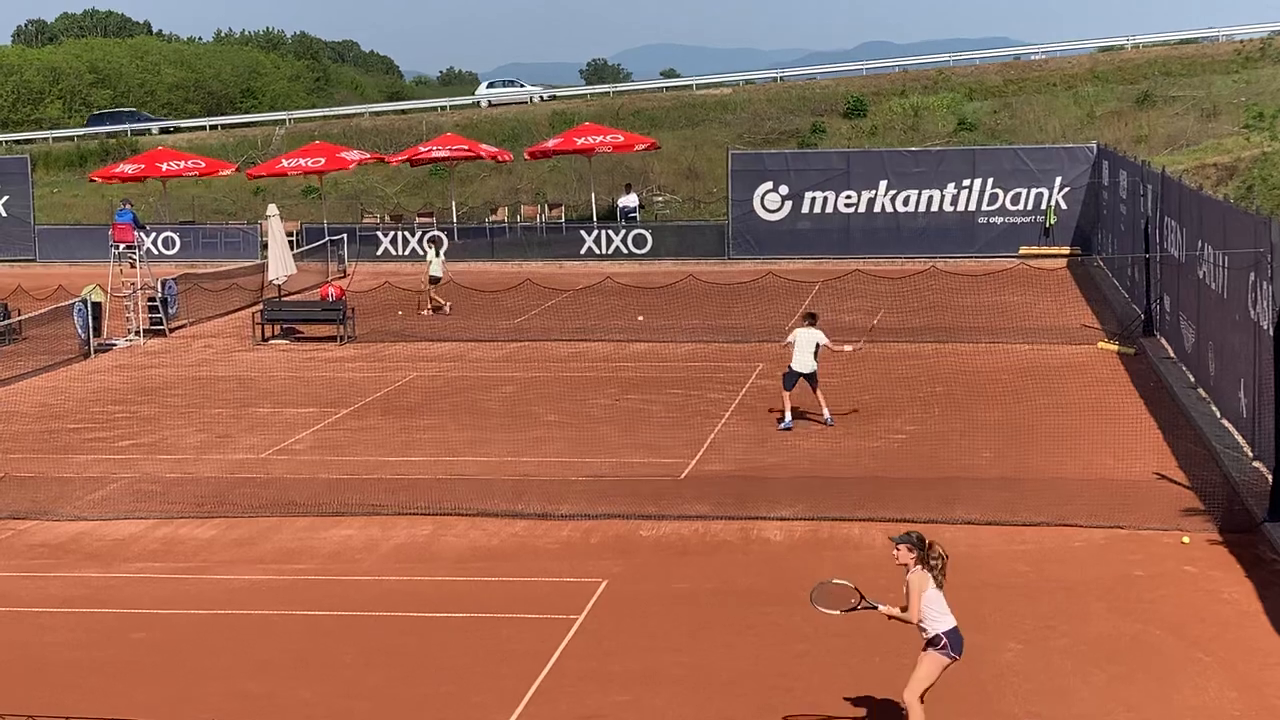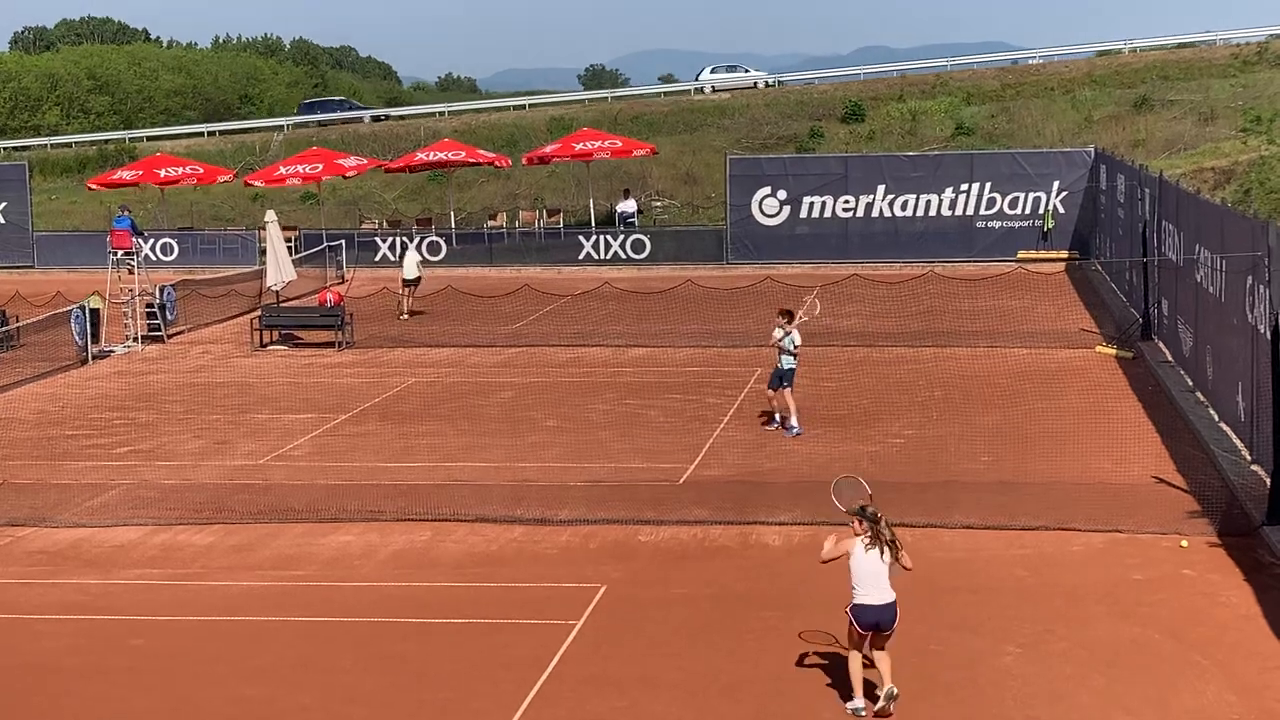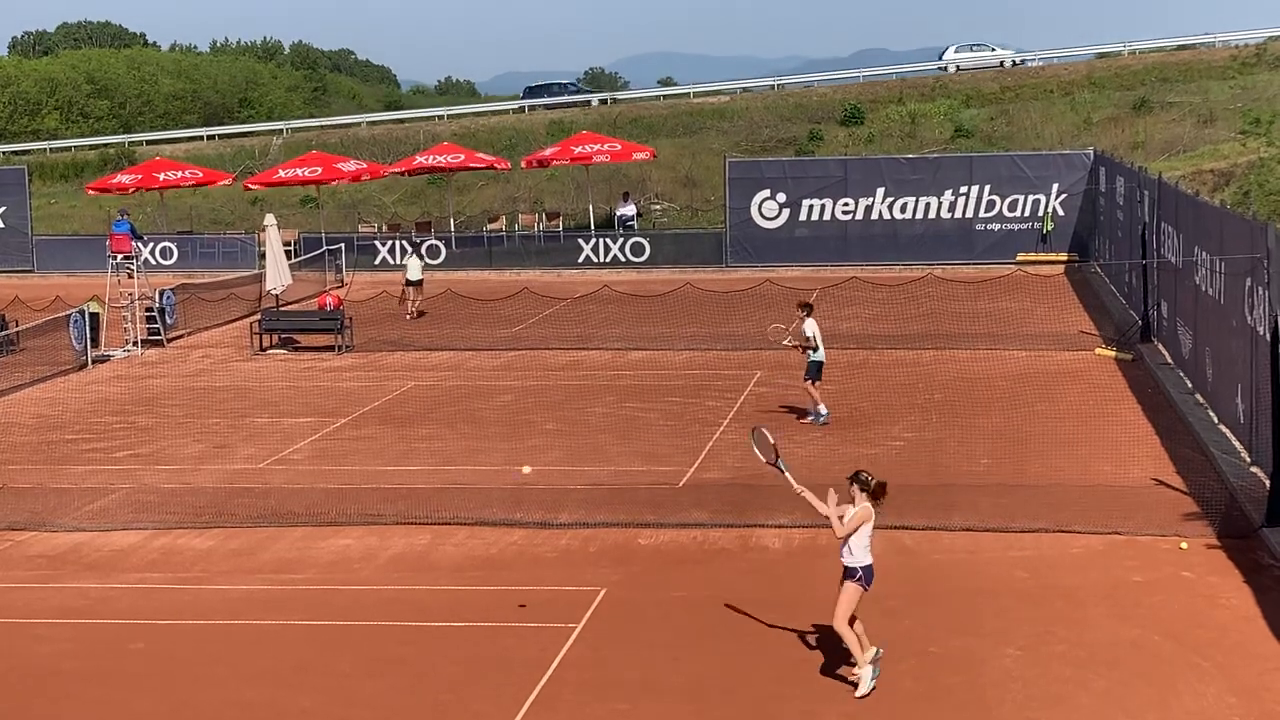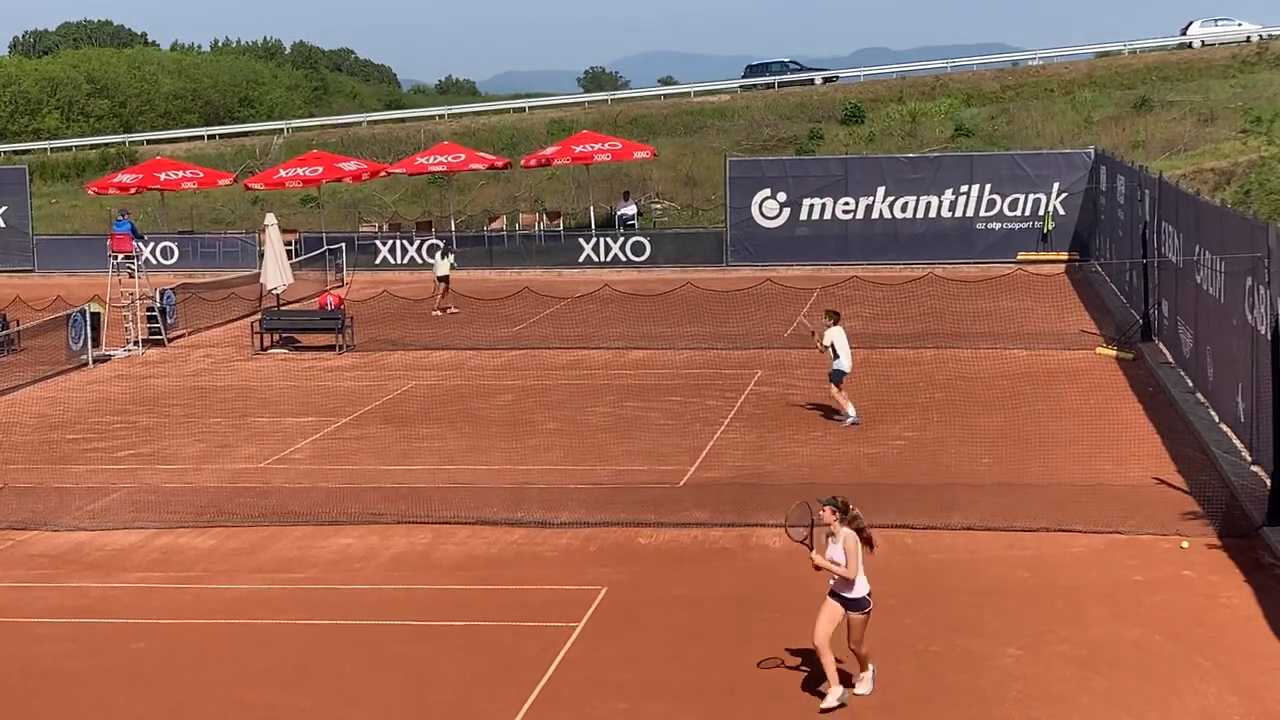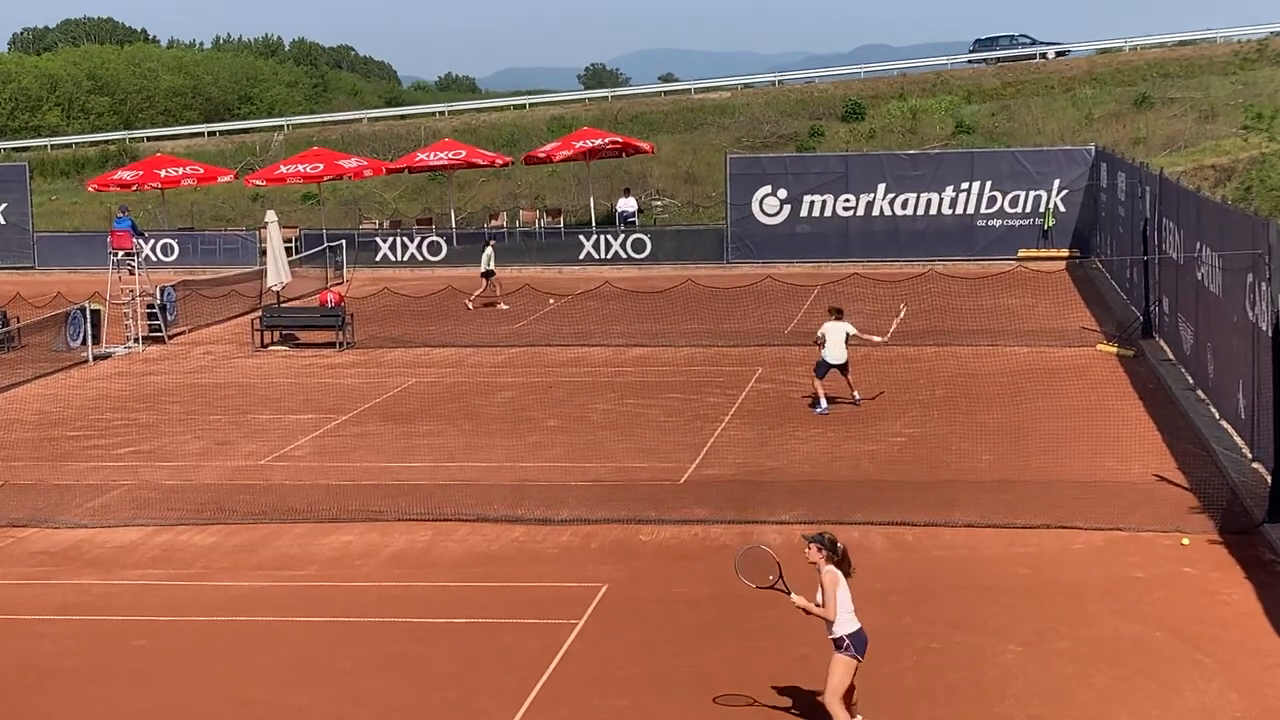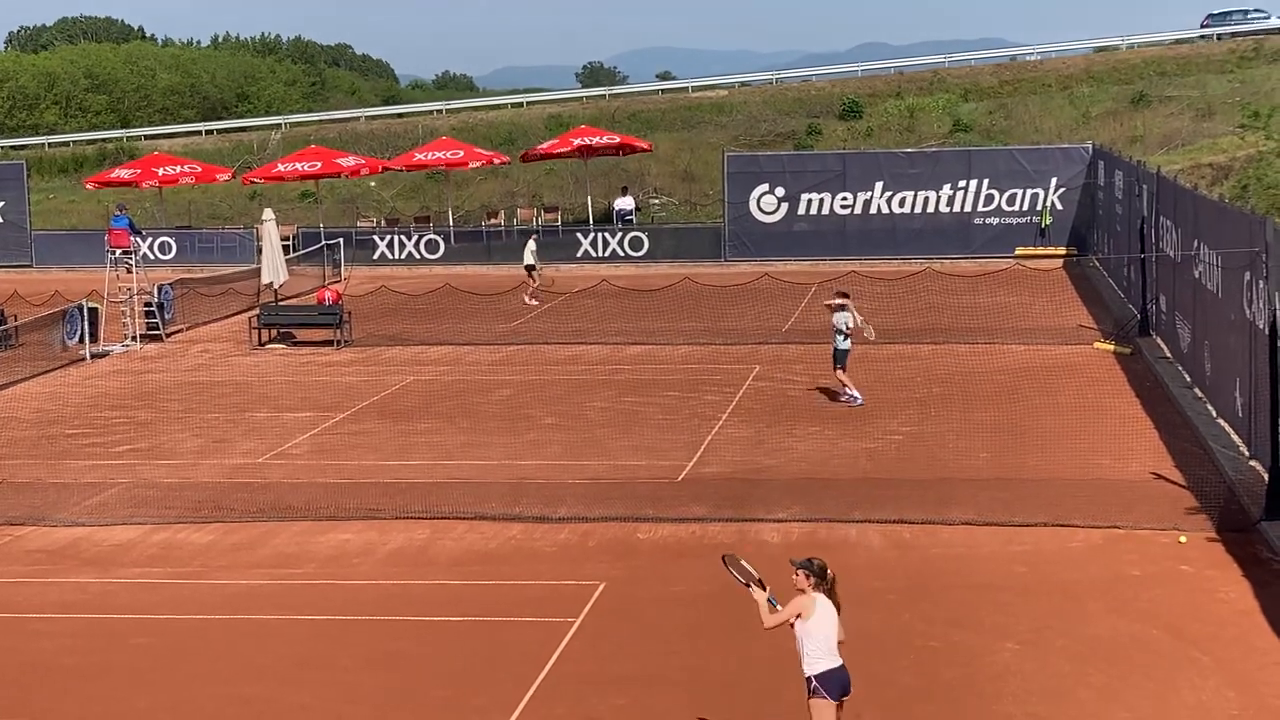
dt=0.7s
person 1, frame 1
left shoulder: (915, 577)
right shoulder: (921, 572)
left elbow: (913, 618)
left wrist: (891, 614)
right wrist: (898, 610)
left hip: (946, 641)
right hip: (941, 638)
left knee: (910, 697)
right knee: (913, 694)
person 1, frame 2
left shoulder: (850, 544)
right shoulder: (888, 544)
left elbow: (823, 558)
right elbow: (909, 565)
left wrist: (828, 546)
left hip: (863, 610)
right hip: (888, 609)
left knee: (855, 652)
right knee: (879, 649)
left ankle: (859, 702)
right ankle: (888, 688)
person 1, frame 3
left shoulder: (864, 510)
right shoulder: (855, 507)
left elbow: (840, 532)
right elbow: (832, 514)
left wrist: (833, 506)
right wrist: (808, 496)
left hip: (859, 571)
right hip: (852, 569)
left knee: (839, 624)
right knee: (849, 617)
left ankle: (866, 670)
right ankle: (869, 652)
person 1, frame 4
left shoulder: (849, 537)
right shoulder: (830, 534)
left elbow: (851, 575)
left wrist: (824, 562)
right wrist: (819, 560)
left hip: (858, 598)
right hip: (837, 594)
left knee: (855, 645)
right knee: (819, 641)
left ankle: (866, 671)
right ankle: (836, 691)
person 1, frame 5
left shoulder: (828, 575)
right shoulder: (831, 573)
left elbow: (830, 615)
left wrist: (805, 605)
right wrist: (811, 606)
left hip: (849, 641)
right hip: (851, 638)
left knee: (830, 699)
right knee: (844, 685)
person 1, frame 6
left shoulder: (803, 601)
right shoulder: (828, 603)
left elbow: (768, 623)
left wrist: (762, 600)
left hip: (821, 680)
right hip: (840, 675)
